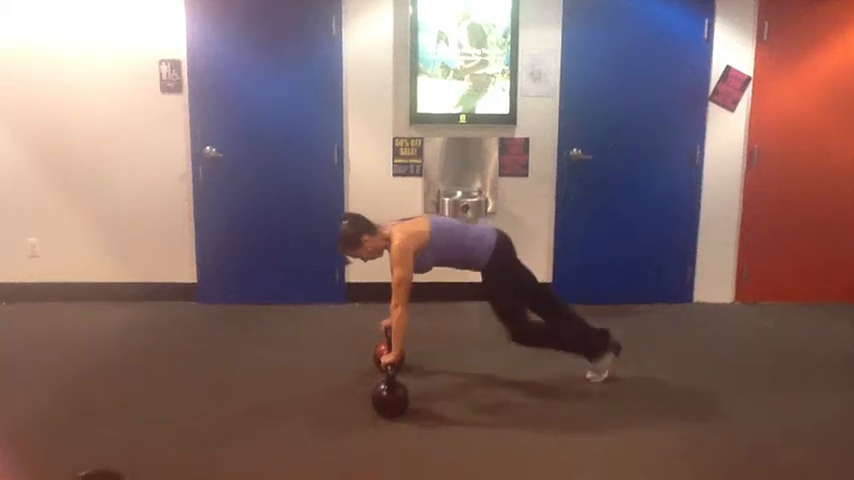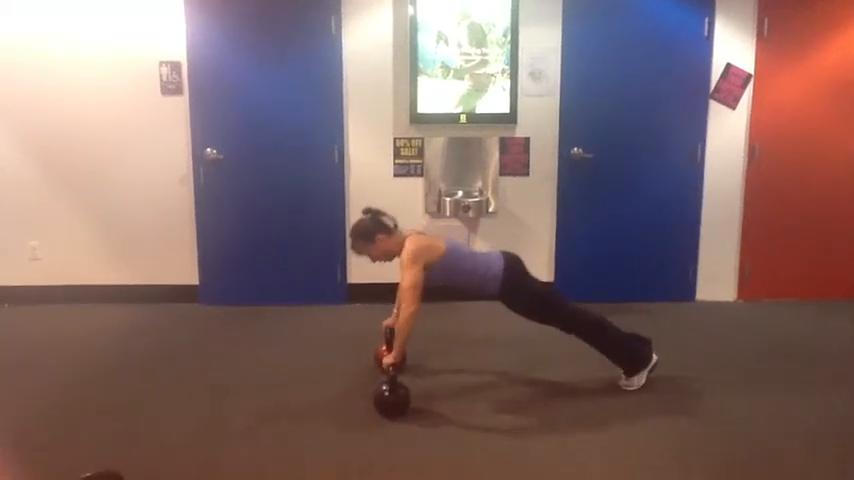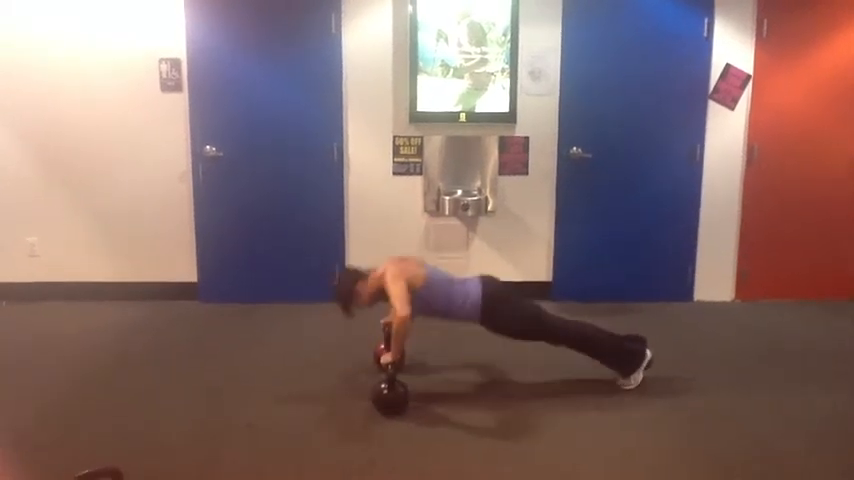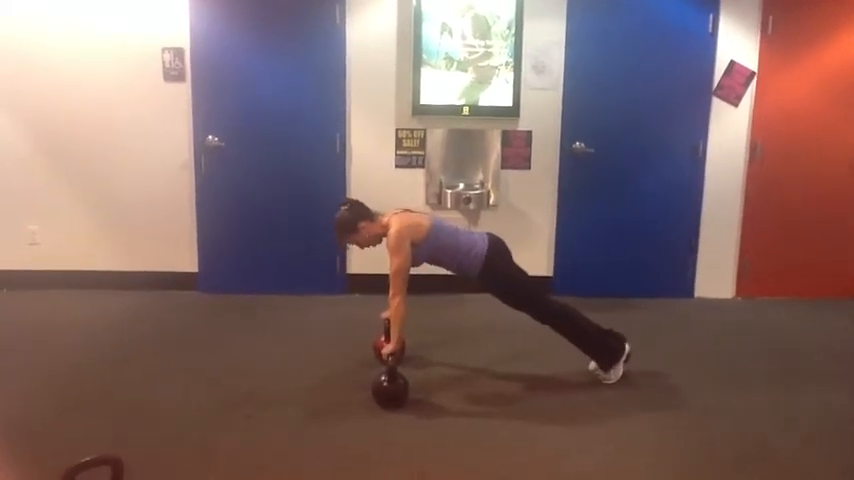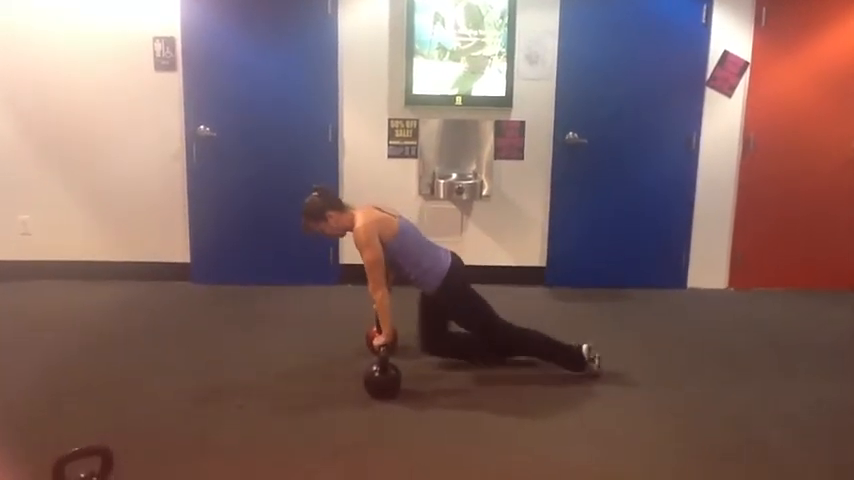
dt=1s
person 1, frame 1
left shoulder: (401, 243)
right shoulder: (394, 233)
left elbow: (400, 303)
left wrist: (395, 353)
right wrist: (395, 319)
left hip: (493, 254)
right hip: (492, 247)
left knee: (519, 330)
right knee: (546, 303)
left ankle: (600, 346)
right ankle: (601, 348)
person 1, frame 2
left shoulder: (411, 252)
right shoulder: (409, 242)
left elbow: (410, 308)
right elbow: (411, 289)
left wrist: (396, 353)
right wrist: (395, 317)
left hip: (505, 277)
right hip: (501, 270)
left knee: (566, 317)
right knee: (565, 315)
left ankle: (638, 359)
right ankle: (636, 349)
person 1, frame 3
left shoulder: (389, 276)
right shoulder: (391, 267)
left elbow: (404, 316)
left wrist: (394, 354)
right wrist: (394, 318)
left hip: (487, 305)
right hip: (484, 293)
left knee: (555, 331)
right knee: (555, 328)
left ankle: (633, 358)
right ankle: (630, 348)
person 1, frame 4
left shoulder: (396, 233)
right shoulder: (394, 221)
left elbow: (398, 293)
right elbow: (398, 287)
left wrist: (394, 343)
right wrist: (394, 312)
left hip: (487, 261)
right hip: (485, 250)
left knee: (542, 307)
right knee: (541, 305)
left ankle: (612, 352)
right ankle: (610, 345)
person 1, frame 5
left shoulder: (362, 230)
right shoulder: (367, 215)
left elbow: (377, 288)
right elbow: (387, 272)
left wrist: (386, 334)
right wrist: (384, 308)
left hip: (445, 281)
right hip: (441, 271)
left knee: (497, 332)
right knee: (431, 343)
left ankle: (578, 356)
right ankle: (500, 349)
